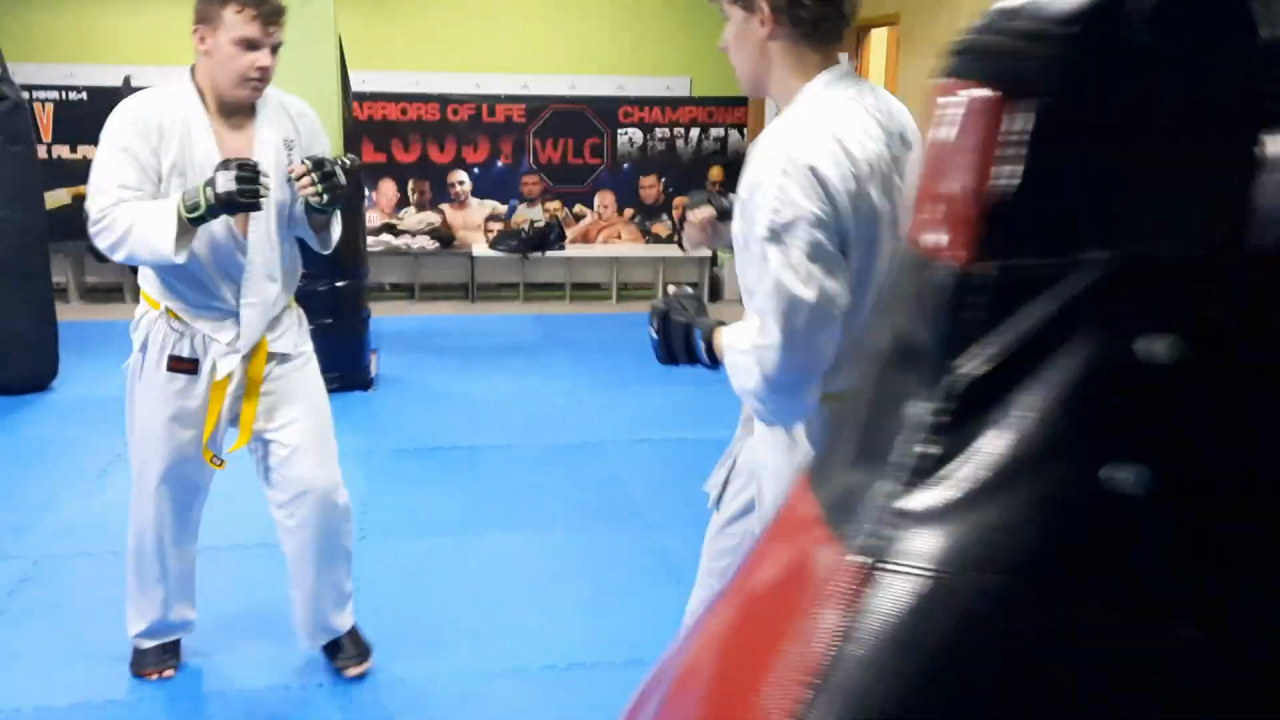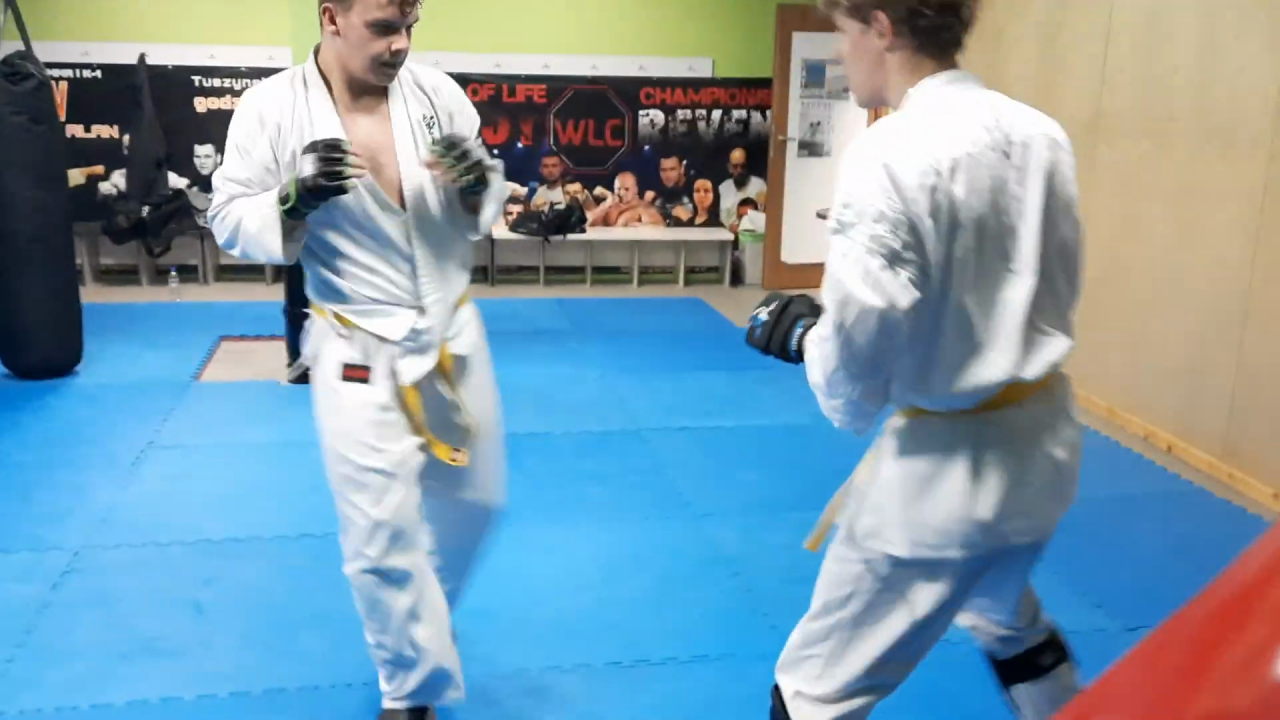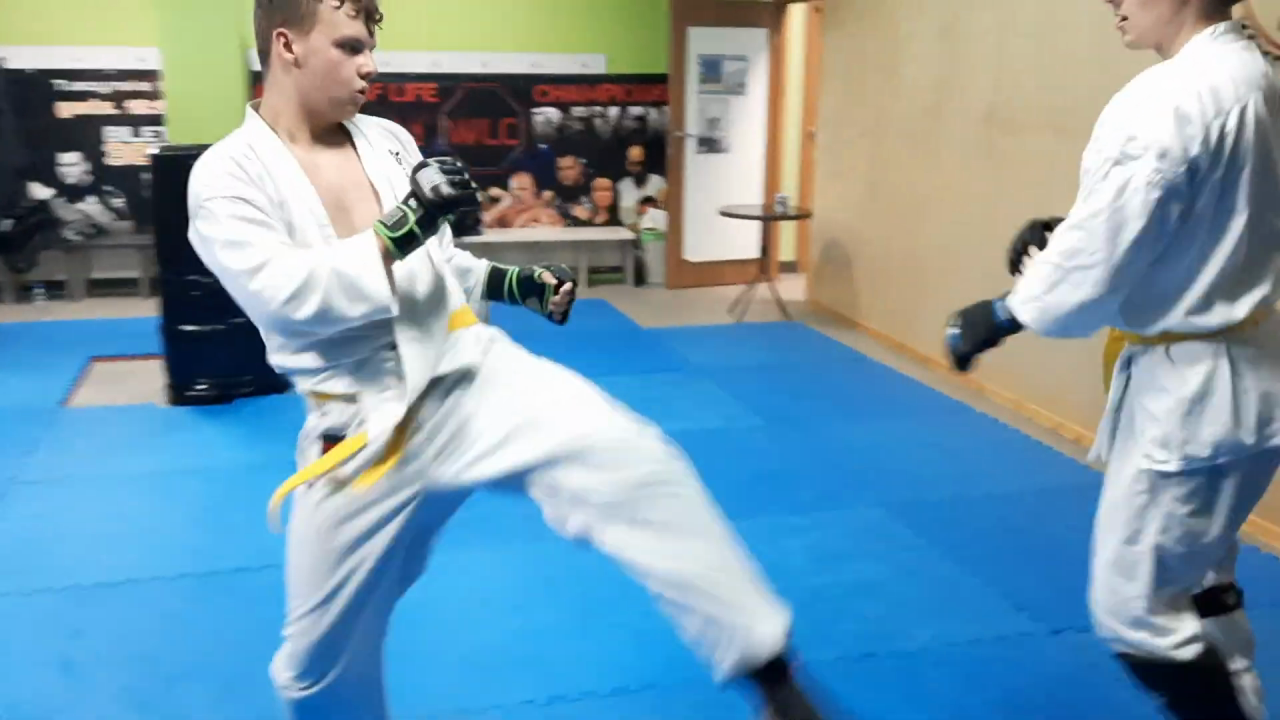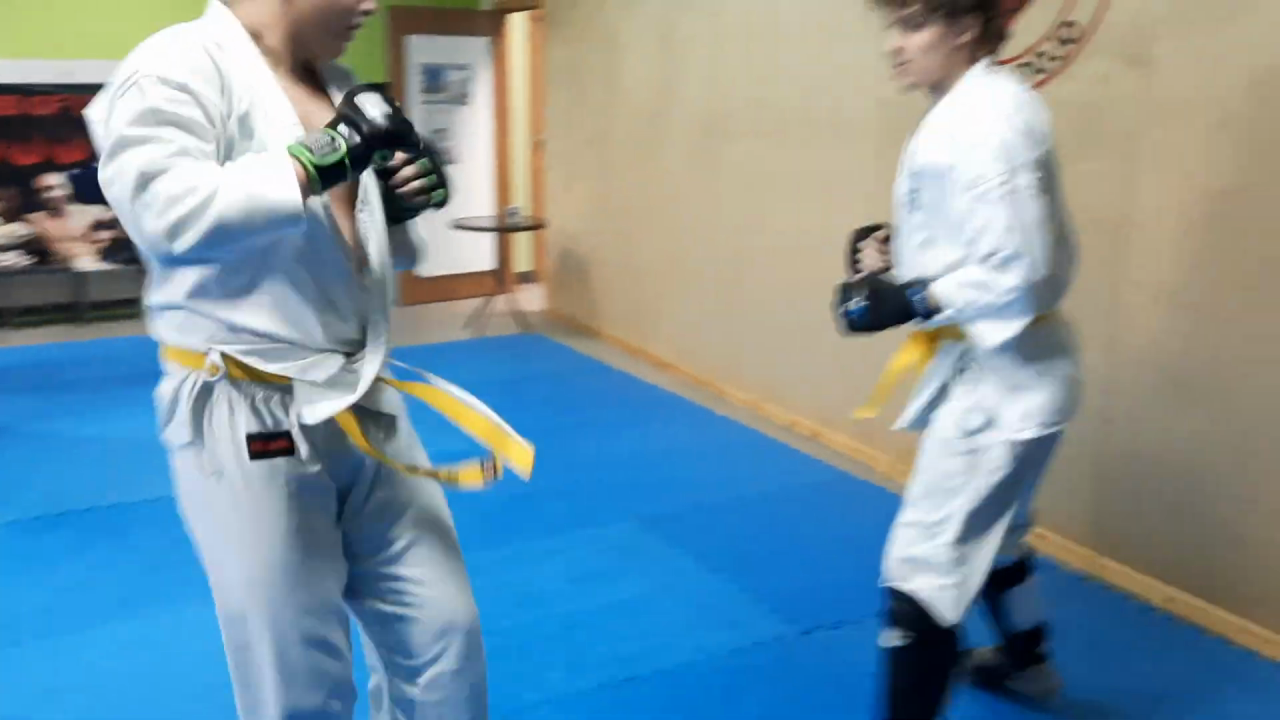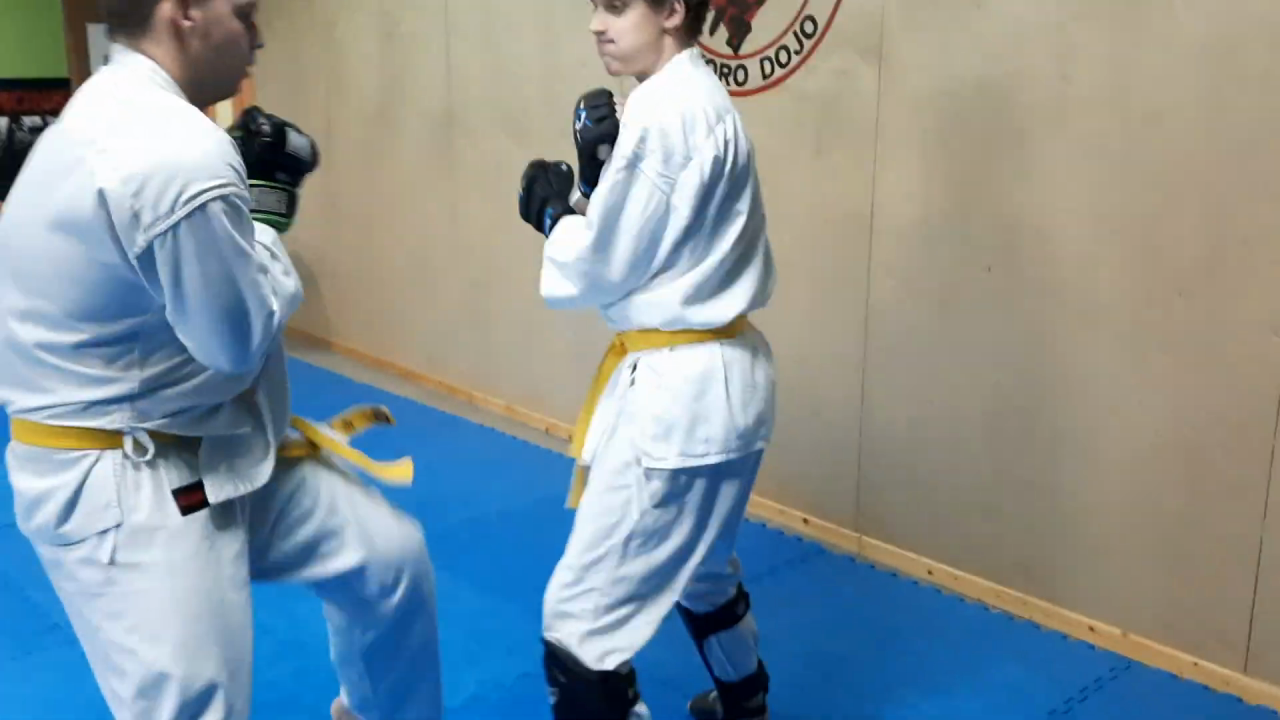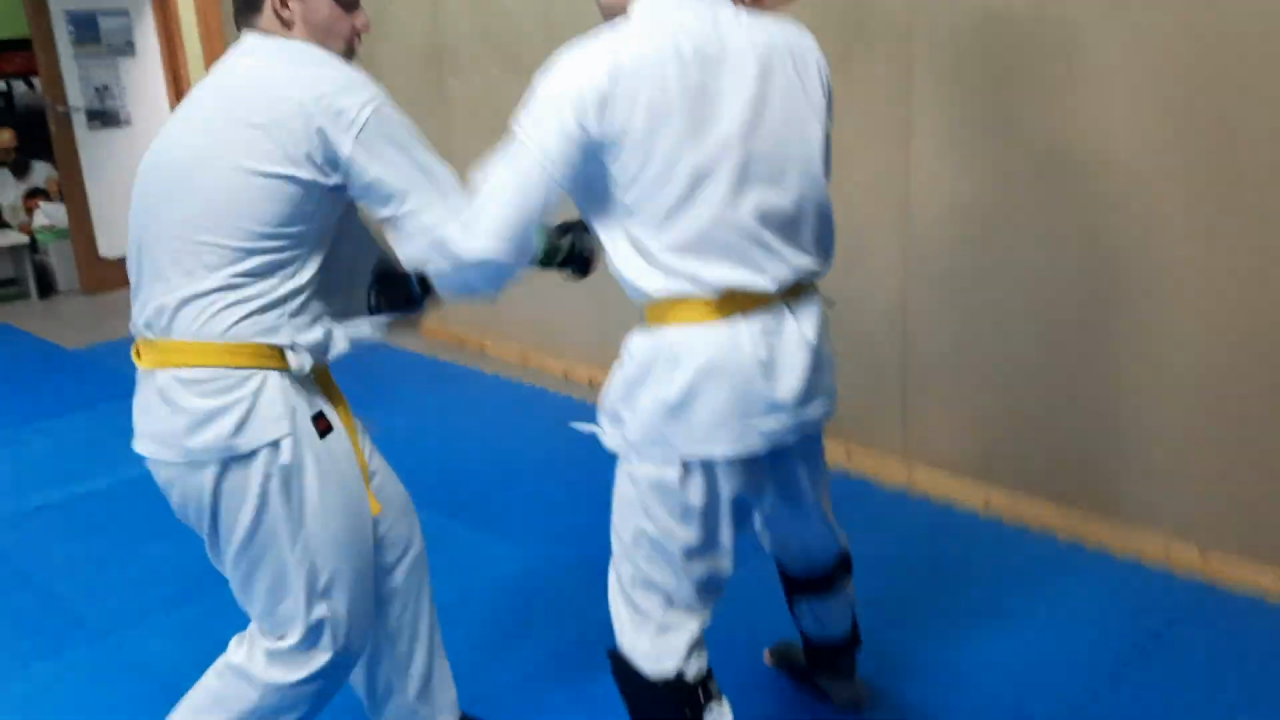
dt=0.5s
person 1, frame 1
left shoulder: (296, 120)
right shoulder: (143, 118)
left elbow: (319, 236)
right elbow: (110, 224)
left wrist: (327, 205)
right wrist: (200, 205)
left hip: (275, 336)
right hip: (182, 341)
left knee: (316, 485)
right knee: (166, 492)
left ankle: (333, 627)
right ankle: (159, 629)
person 1, frame 2
left shoulder: (435, 93)
right shoulder: (271, 108)
left elbow: (482, 207)
right elbow: (232, 224)
left wrist: (476, 182)
right wrist: (297, 197)
left hip: (448, 334)
right hip: (357, 354)
left knee: (471, 501)
right knee: (382, 535)
left ankle: (424, 620)
person 1, frame 3
left shoulder: (387, 140)
right shoulder: (227, 176)
right elbow: (291, 293)
left wrist: (512, 282)
right wrist: (409, 225)
left hip: (466, 379)
right hip: (357, 434)
left knee: (620, 458)
right knee: (324, 652)
person 1, frame 4
left shoulder: (337, 90)
right shoulder: (178, 68)
right elbow: (171, 214)
left wrist: (398, 203)
right wrist: (324, 161)
left hip: (359, 407)
right hip: (249, 425)
left knee: (439, 636)
person 1, frame 5
left shoulder: (139, 123)
right shoulder: (179, 155)
right elbow: (244, 333)
left wrist: (251, 189)
right wrist: (267, 199)
left hip: (200, 448)
right hip: (123, 489)
left knee: (385, 557)
person 1, frame 6
left shoulder: (225, 106)
right shoulder: (327, 92)
right elbow: (452, 237)
left wrist: (386, 283)
right wrist: (549, 239)
right hip: (253, 409)
left knee: (386, 542)
right knee: (306, 640)
person 2, frame 1
left shoulder: (791, 153)
right shoulder: (888, 116)
left elbow: (783, 365)
left wrist: (703, 337)
right wrist: (735, 233)
left hip: (817, 444)
person 2, frame 2
left shoulder: (887, 158)
right shoulder: (1040, 135)
left elbow: (857, 361)
left wrist: (796, 332)
left hip: (944, 460)
right hip: (1040, 438)
right knee: (1006, 618)
person 2, frame 3
left shoulder: (1166, 101)
left elbow: (1093, 267)
left wrist: (995, 314)
right wrist: (1066, 234)
left hip: (1188, 385)
left knee: (1135, 611)
right knee: (1193, 572)
person 2, frame 4
left shoulder: (992, 120)
right shoulder: (963, 113)
left elbow: (1021, 273)
left wrist: (906, 300)
right wrist: (895, 250)
left hip: (1003, 372)
right hip: (982, 363)
left knee: (924, 564)
right knee: (983, 530)
right ankle: (1024, 655)
person 2, frame 5
left shoulder: (670, 107)
right shoulder: (687, 102)
left elbow: (597, 266)
right elbow: (644, 240)
left wrist: (555, 207)
right wrist: (591, 172)
left hip: (683, 385)
right hip: (707, 376)
left knee: (584, 612)
right knee: (698, 563)
person 2, frame 6
left shoulder: (597, 71)
left elbow: (494, 229)
right elbow: (795, 188)
left wrist: (412, 273)
left hip: (693, 361)
right hip: (794, 337)
left knee: (654, 608)
right knee: (800, 524)
